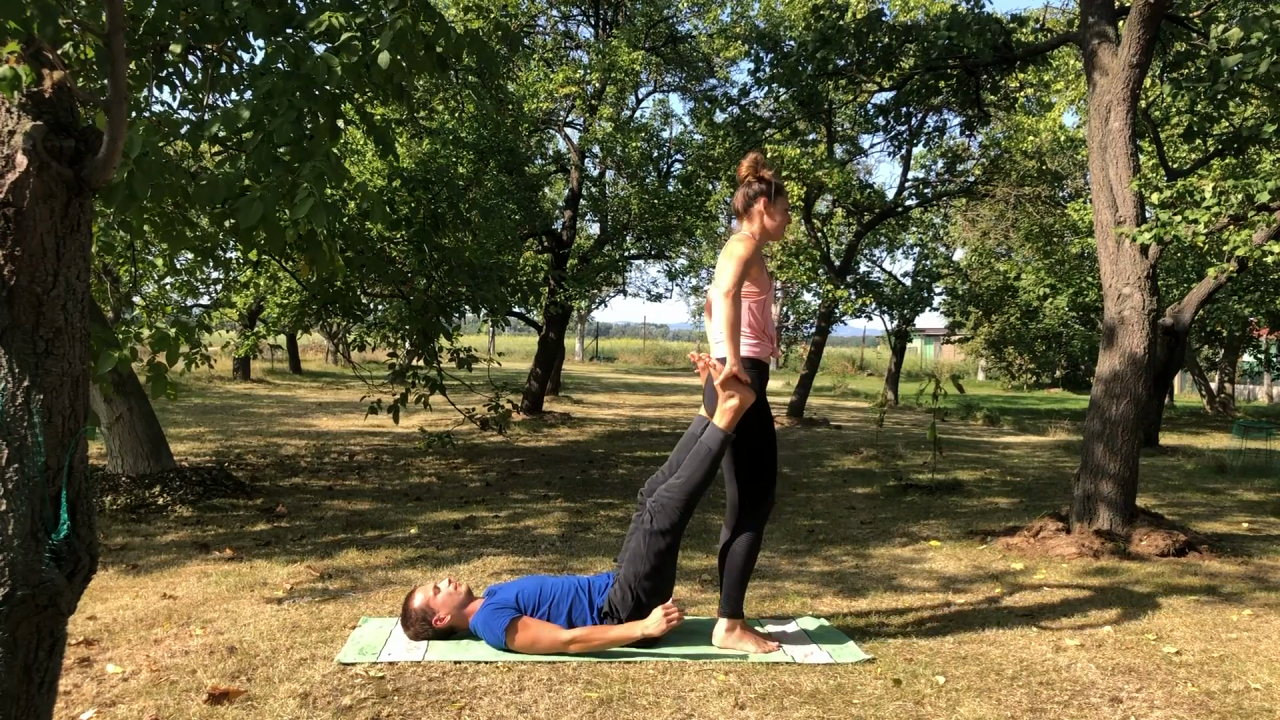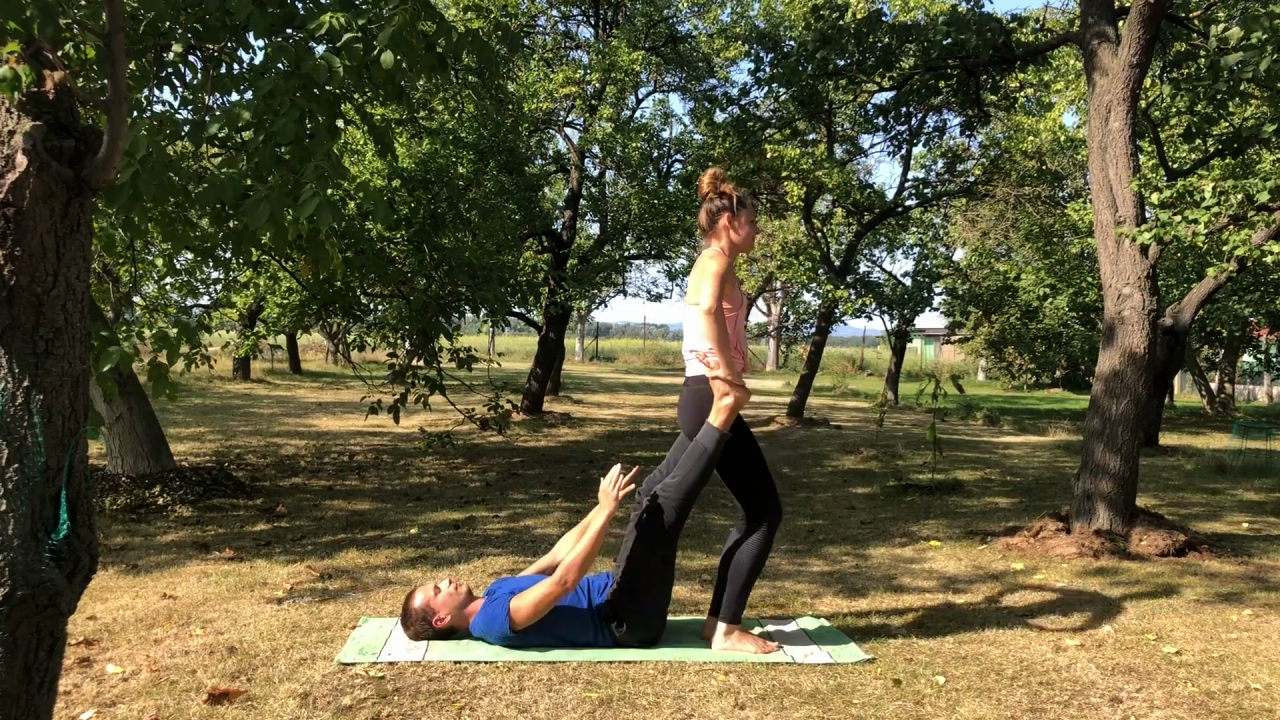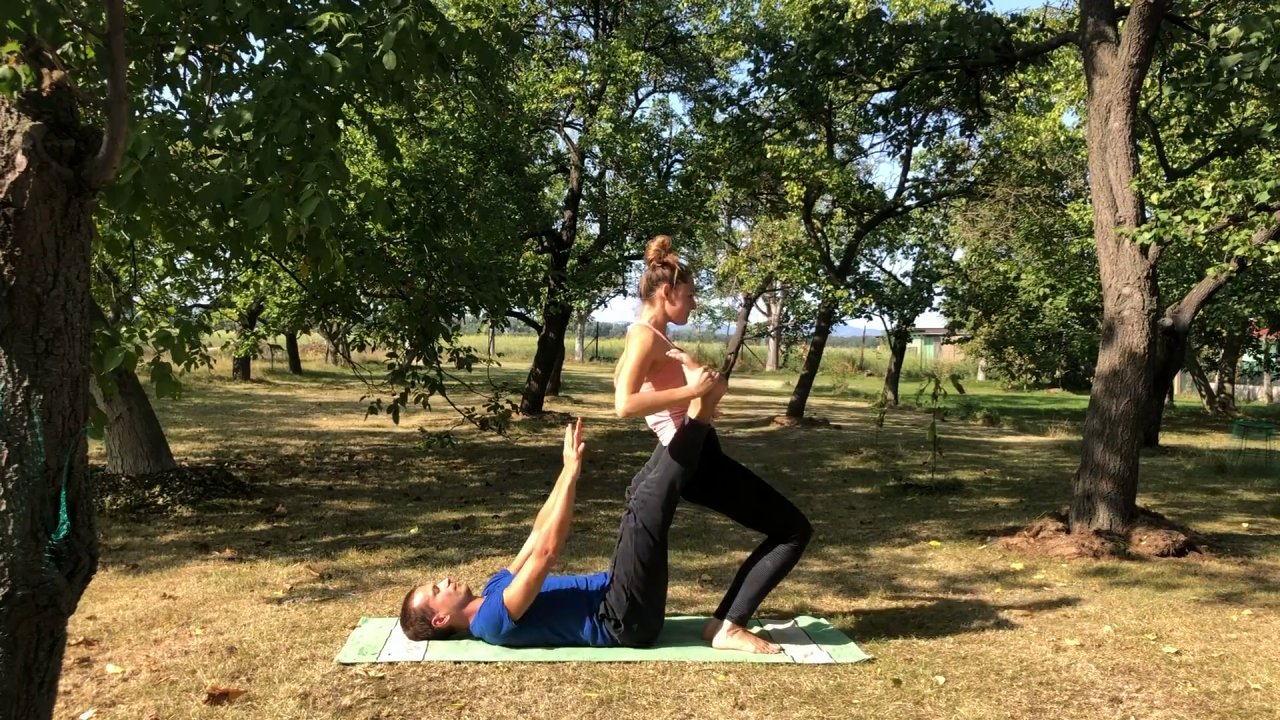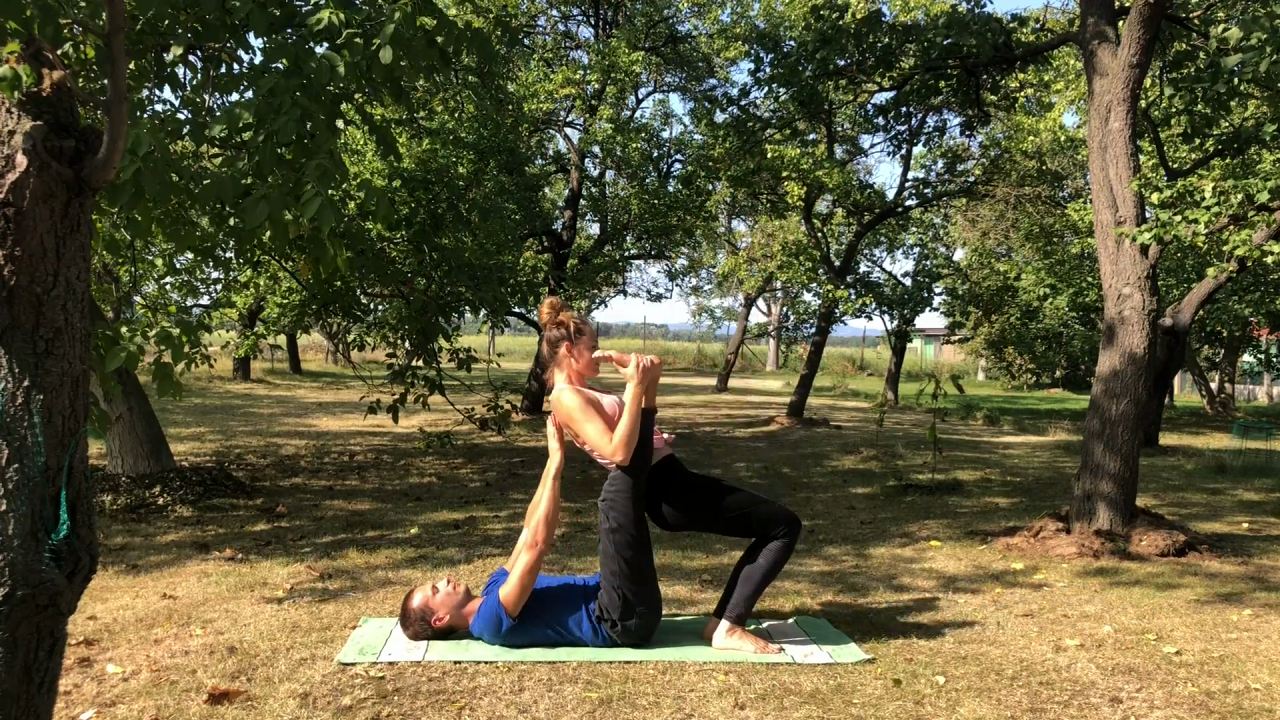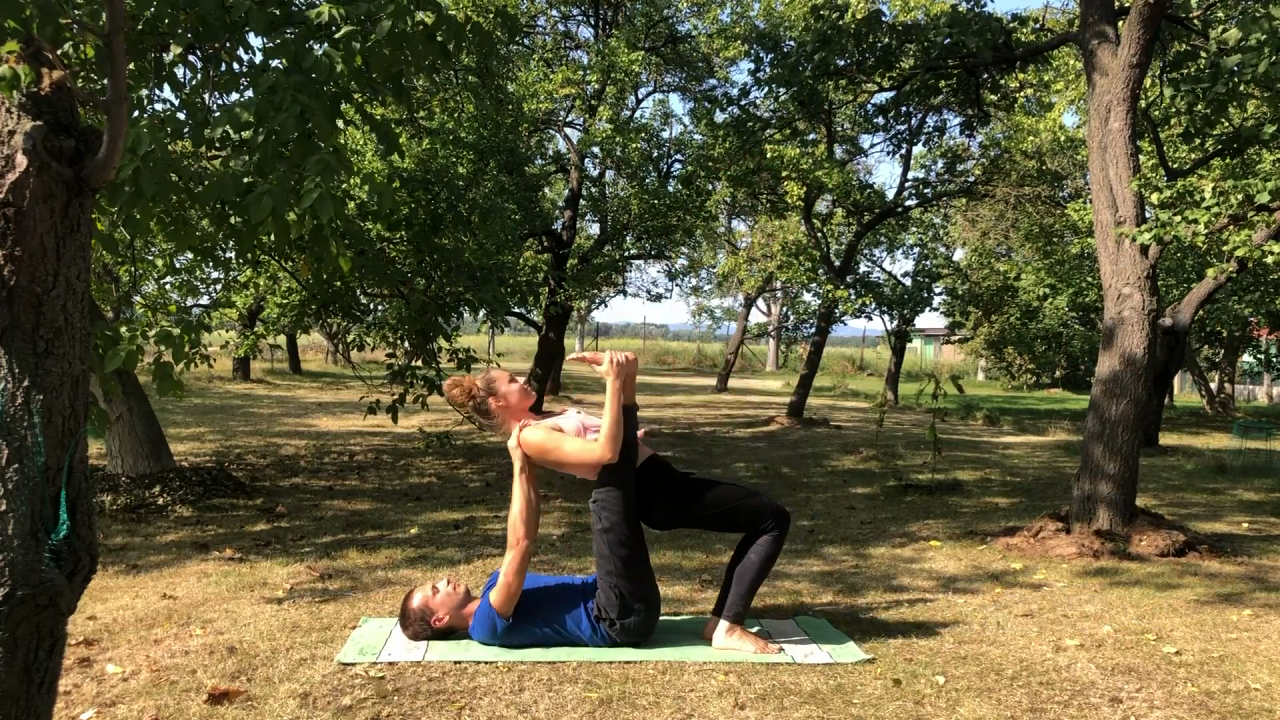
dt=0.4s
person 1, frame 1
left shoulder: (740, 249)
right shoulder: (746, 242)
left elbow: (712, 303)
right elbow: (728, 293)
right wrist: (735, 360)
left hip: (737, 380)
right hip: (740, 381)
left knee: (747, 502)
right knee: (754, 503)
left ankle: (731, 617)
right ankle: (729, 625)
person 1, frame 2
left shoulder: (709, 265)
right shoulder: (717, 260)
right elbow: (708, 306)
right wrist: (728, 366)
left hip: (702, 398)
right hip: (711, 399)
left knee: (758, 511)
right knee: (763, 510)
left ankle: (723, 619)
right ankle: (727, 628)
person 1, frame 3
left shoulder: (655, 339)
right shoulder: (642, 338)
right elbow: (626, 404)
left wrist: (682, 365)
right wrist: (691, 390)
right hip: (694, 456)
left knee: (788, 529)
right knee: (793, 529)
left ankle: (726, 621)
right ankle: (729, 627)
person 1, frame 4
left shoulder: (578, 393)
right shoulder: (566, 398)
right elbow: (619, 451)
left wrist: (630, 369)
left hip: (667, 475)
right hip: (669, 488)
left knee: (779, 524)
right knee: (784, 525)
left ankle: (726, 620)
right ankle: (728, 629)
person 1, frame 5
left shoulder: (538, 424)
right shoulder: (529, 437)
right elbow: (605, 451)
right wrist: (621, 378)
left hip: (652, 475)
right hip: (654, 488)
left knee: (758, 516)
right knee: (772, 518)
left ankle: (722, 619)
right ankle: (728, 628)
person 2, frame 1
left shoulder: (492, 599)
right shoulder: (492, 623)
right elbow: (571, 639)
right wrist: (643, 627)
left hip: (614, 595)
right hip: (622, 612)
left knee: (654, 496)
right knee: (661, 512)
left ankle: (715, 408)
right ankle: (727, 414)
person 2, frame 2
left shoulder: (497, 592)
right shoulder: (494, 621)
left elbow: (559, 553)
right elbow: (565, 578)
left wrist: (602, 505)
right wrist: (605, 511)
left hip: (617, 594)
right hip: (628, 620)
left knee: (652, 496)
right knee: (661, 508)
left ankle: (717, 406)
right ankle: (722, 414)
person 2, frame 3
left shoulder: (495, 589)
right shoulder: (492, 621)
left elbow: (540, 532)
right elbow: (545, 551)
left wrist: (567, 472)
right wrist: (571, 472)
left hip: (612, 595)
right hip: (626, 625)
left knee: (642, 496)
right knee: (646, 505)
left ankle: (696, 411)
right ankle: (698, 412)
person 2, frame 4
left shoulder: (494, 591)
right shoulder: (491, 621)
left elbow: (531, 528)
right elbow: (536, 543)
left wrist: (552, 461)
right wrist: (555, 464)
right hip: (625, 619)
left knee: (623, 493)
right knee: (617, 499)
left ankle: (641, 391)
right ankle: (638, 390)
person 2, frame 5
left shoulder: (491, 594)
right shoulder: (488, 624)
left elbow: (527, 530)
right elbow: (519, 542)
left wrist: (526, 460)
right wrist: (518, 466)
left hip: (620, 612)
right hip: (623, 618)
left knee: (613, 492)
right knee: (608, 497)
left ankle: (621, 388)
right ankle: (616, 385)
